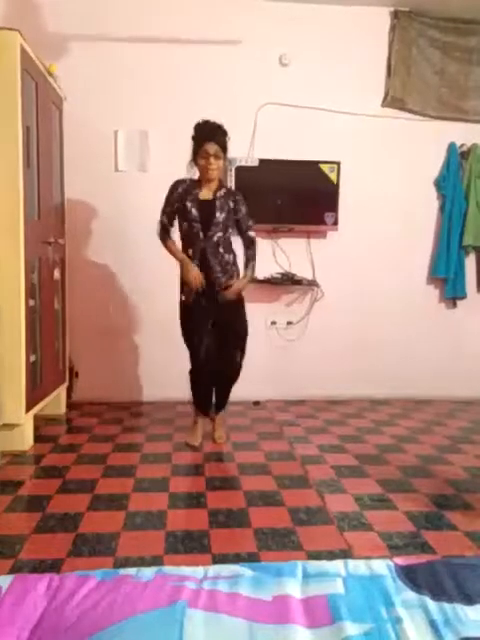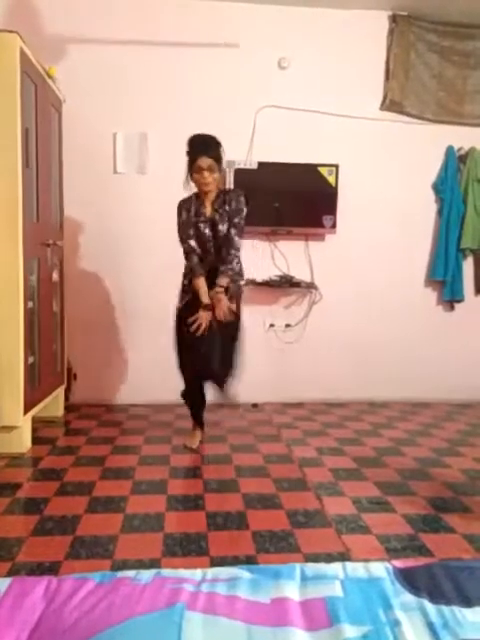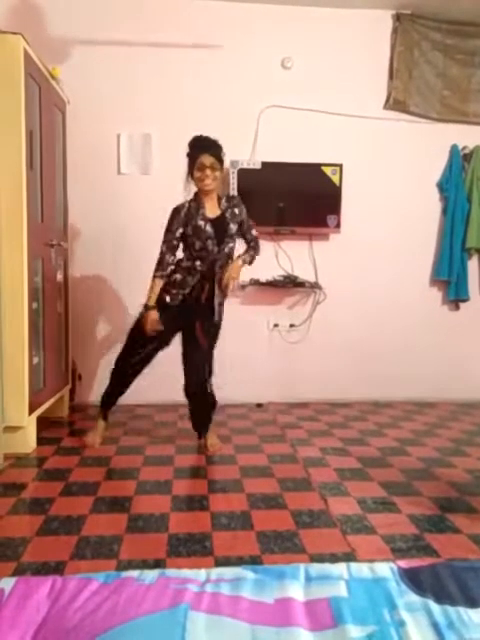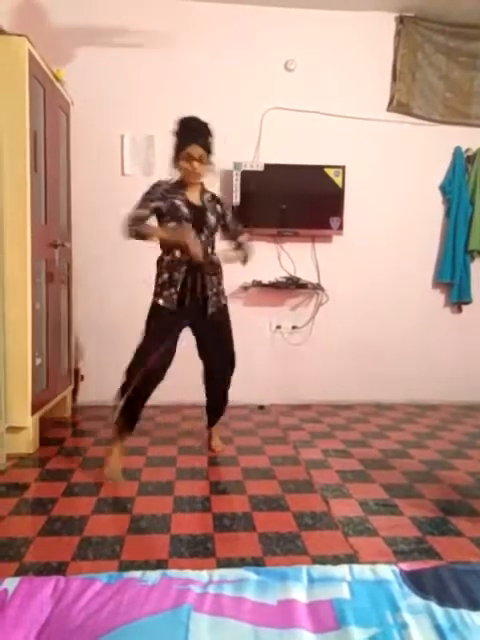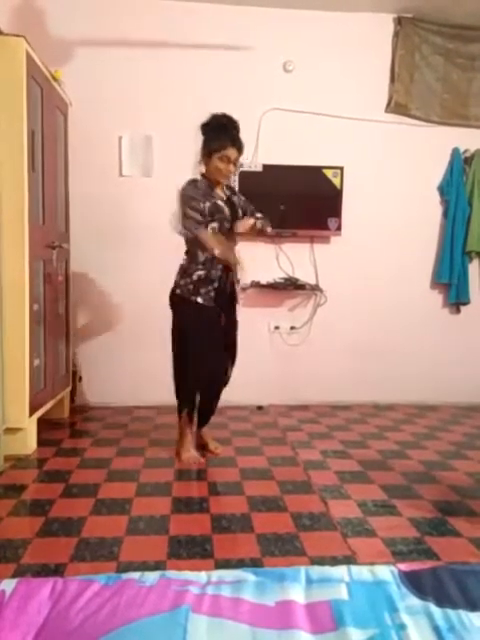
dt=1s
person 1, frame 1
left shoulder: (233, 198)
right shoulder: (181, 190)
left elbow: (249, 238)
right elbow: (164, 231)
left wrist: (245, 275)
right wrist: (183, 260)
left hip: (226, 281)
right hip: (195, 283)
left knee: (230, 352)
right knee: (201, 354)
left ankle: (218, 413)
right ankle: (200, 416)
person 1, frame 2
left shoulder: (234, 200)
right shoulder: (187, 207)
left elbow: (233, 248)
right elbow: (193, 258)
left wrist: (222, 292)
right wrist: (203, 303)
left hip: (226, 290)
right hip: (194, 291)
left knee: (213, 357)
right knee: (191, 362)
left ankle: (223, 386)
right ankle: (197, 424)
person 1, frame 3
left shoulder: (235, 206)
right shoulder: (182, 212)
left elbow: (254, 243)
right elbow: (164, 260)
left wrist: (237, 262)
right wrist: (150, 306)
left hip: (210, 299)
right hip: (177, 294)
left knee: (199, 370)
right knee: (133, 356)
left ankle: (205, 430)
right ankle: (102, 420)
person 1, frame 4
left shoulder: (215, 203)
right shoulder: (163, 192)
left elbow: (238, 238)
right elbow: (135, 225)
left wrist: (239, 249)
right wrist: (174, 236)
left hip: (210, 297)
right hip: (171, 296)
left knee: (220, 368)
right knee: (148, 367)
left ankle: (212, 429)
right ankle: (119, 439)
person 1, frame 5
left shoulder: (229, 193)
right shoulder: (195, 189)
left elbow: (262, 222)
right elbow: (190, 224)
left wrist: (251, 223)
right wrist: (226, 250)
left hip: (222, 292)
right hip: (194, 292)
left knee: (220, 367)
right knee: (196, 367)
left ankle: (199, 429)
right ankle: (184, 435)
